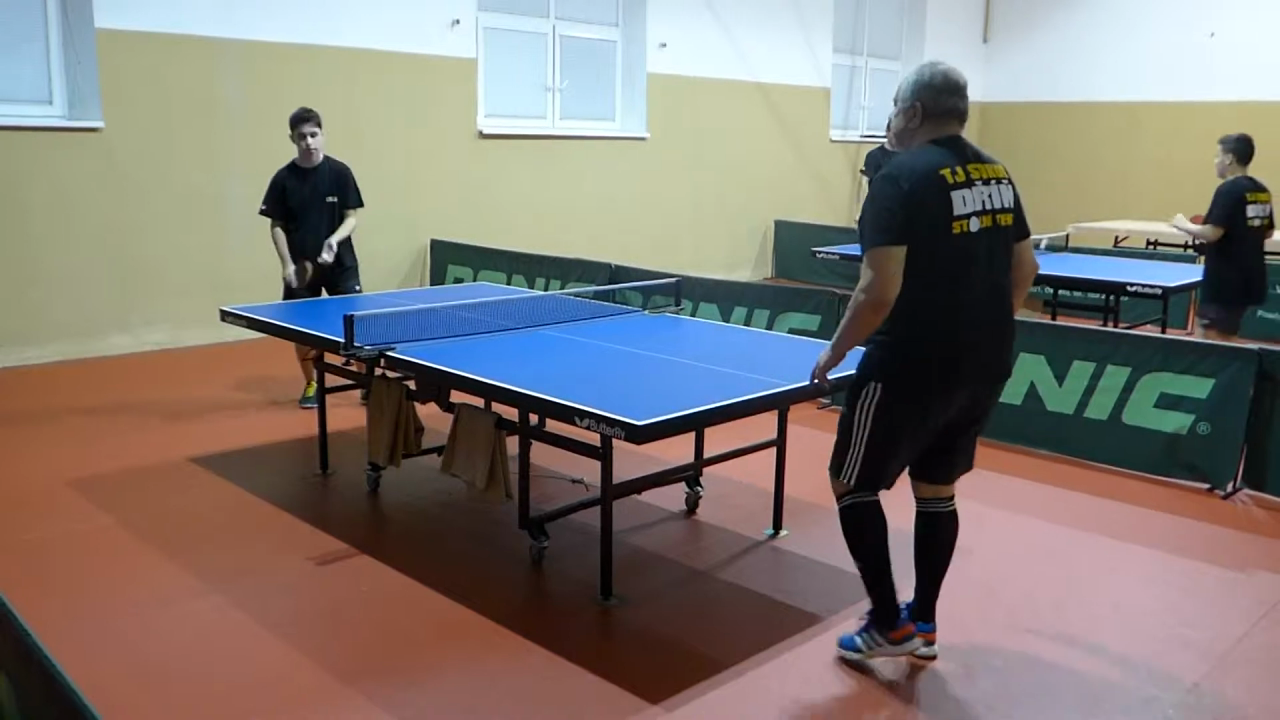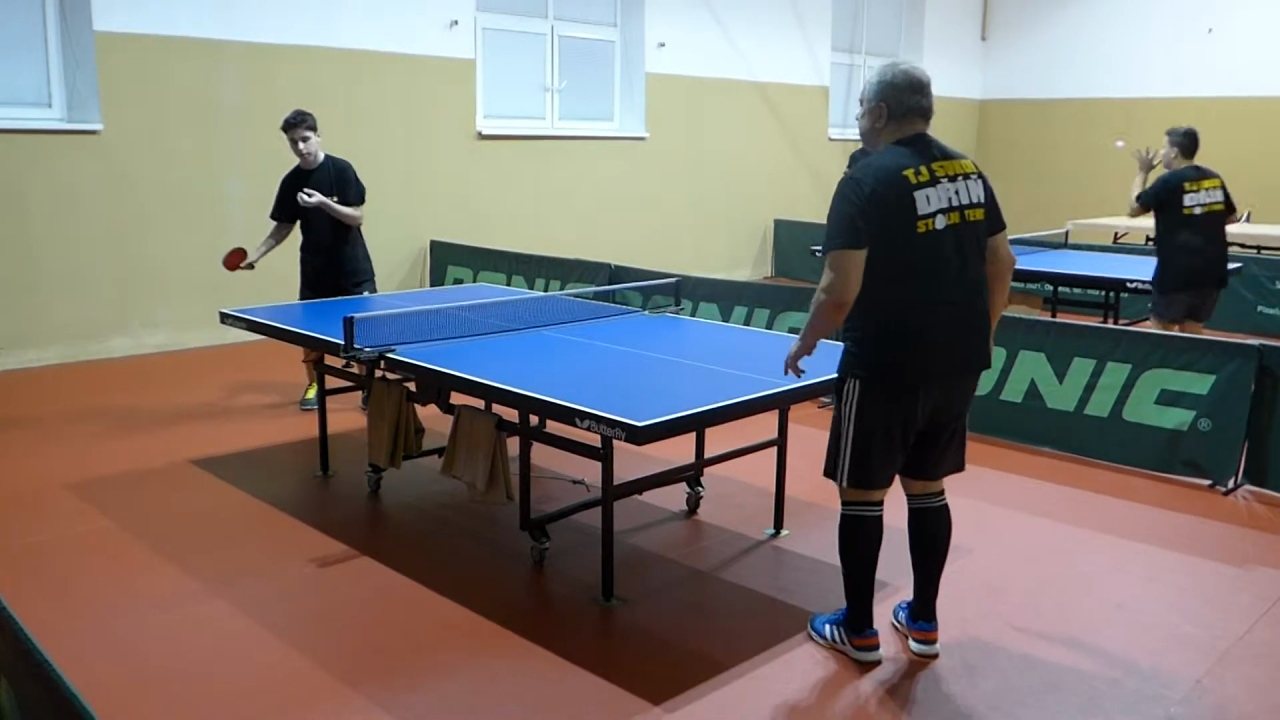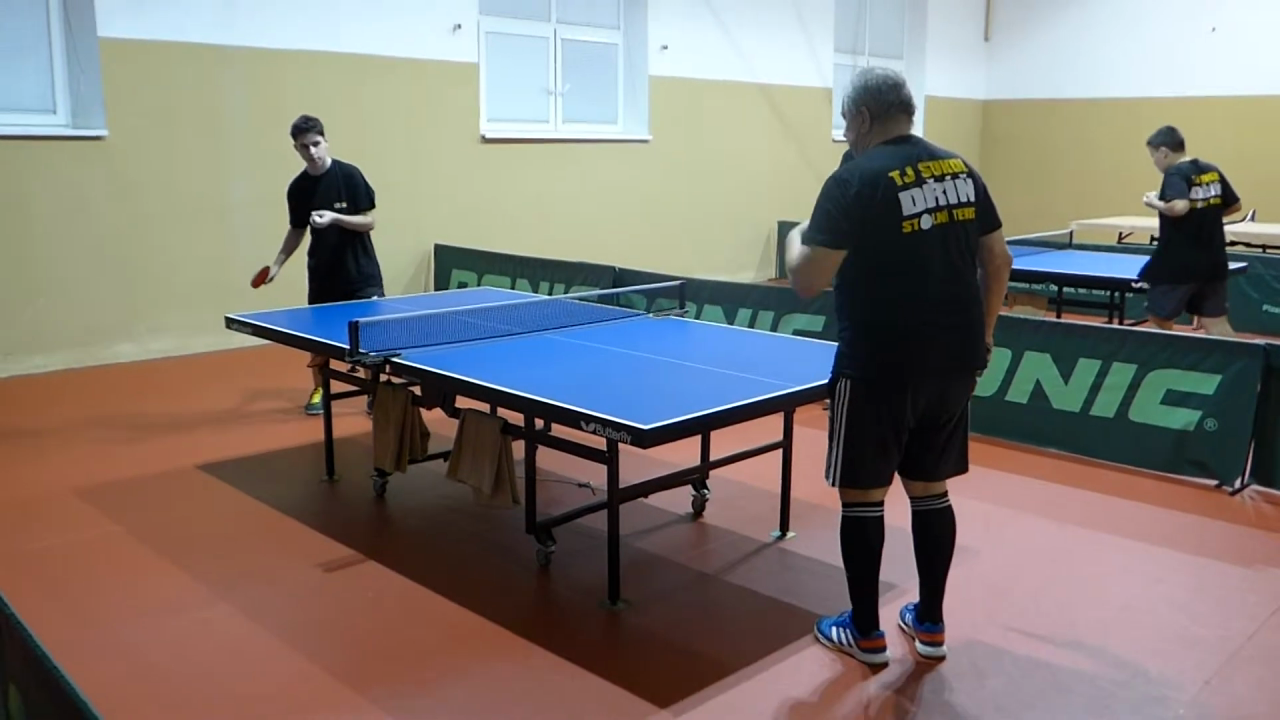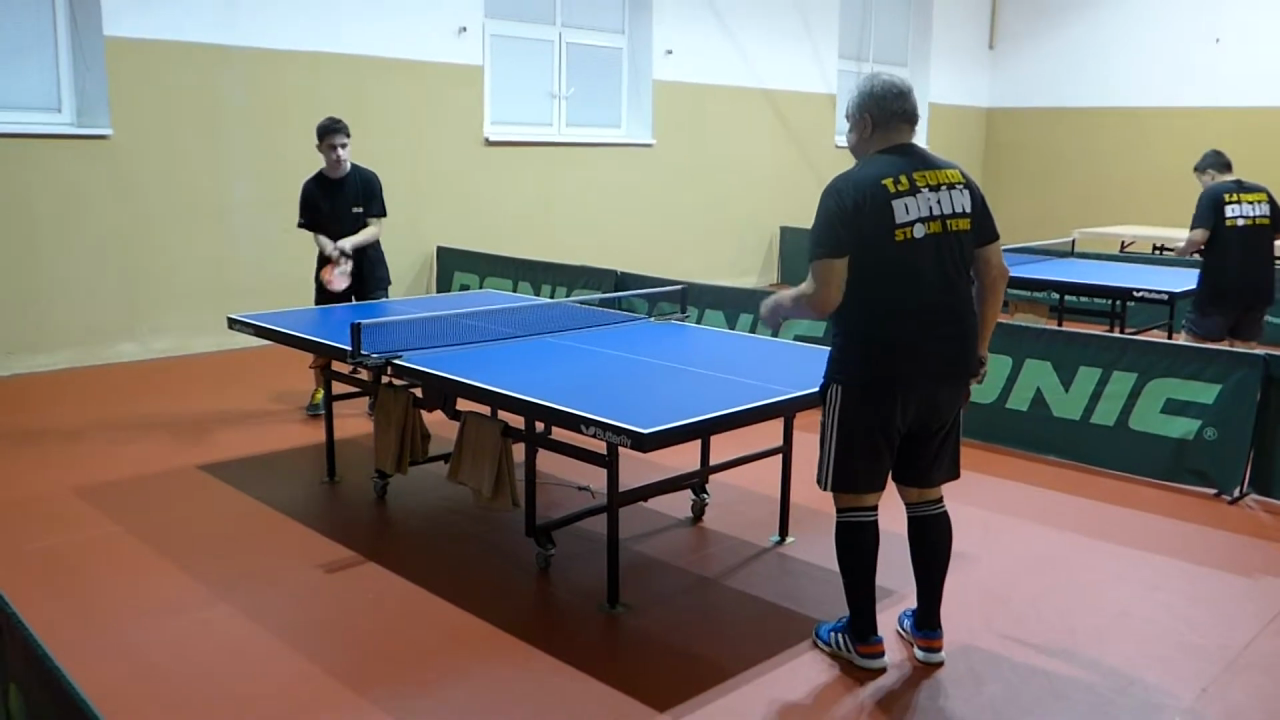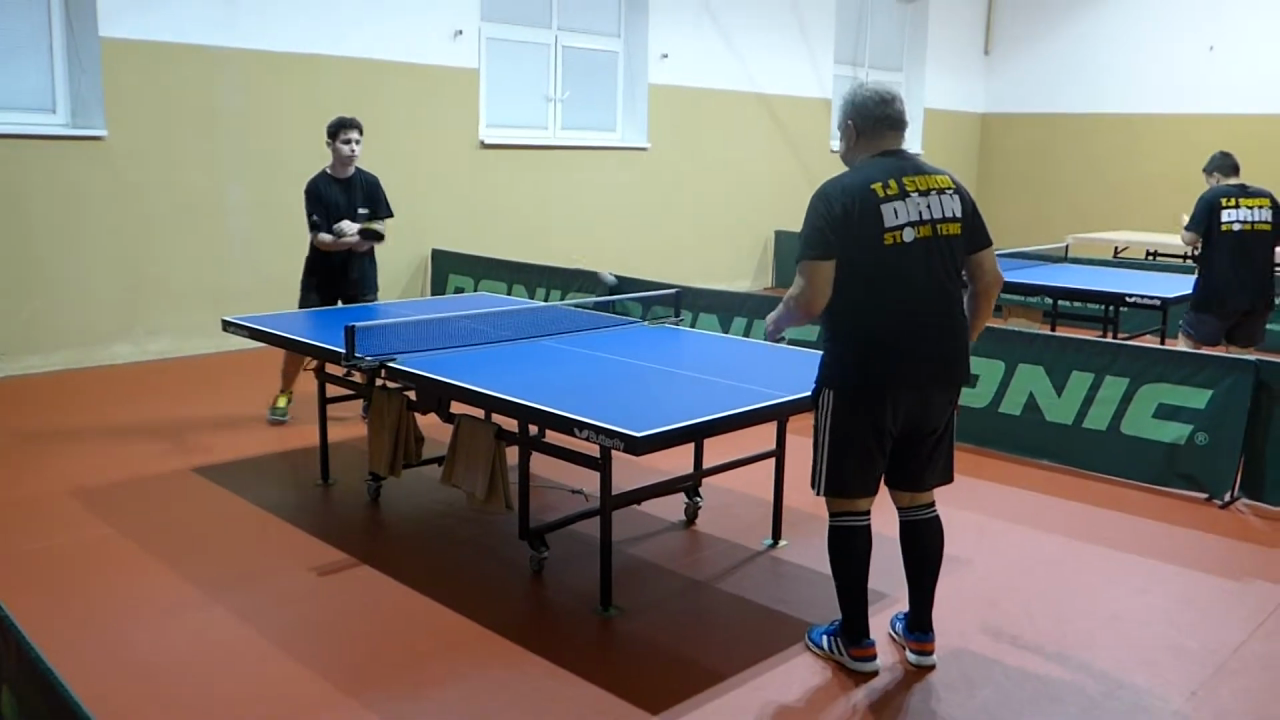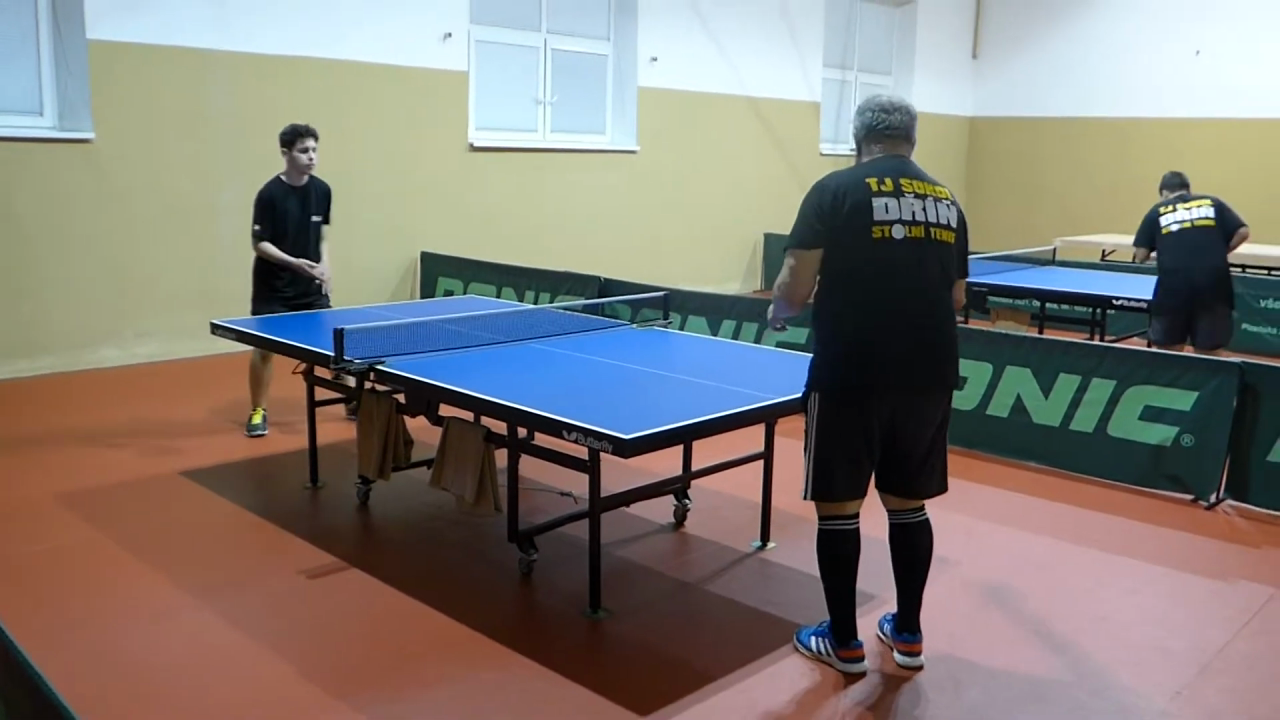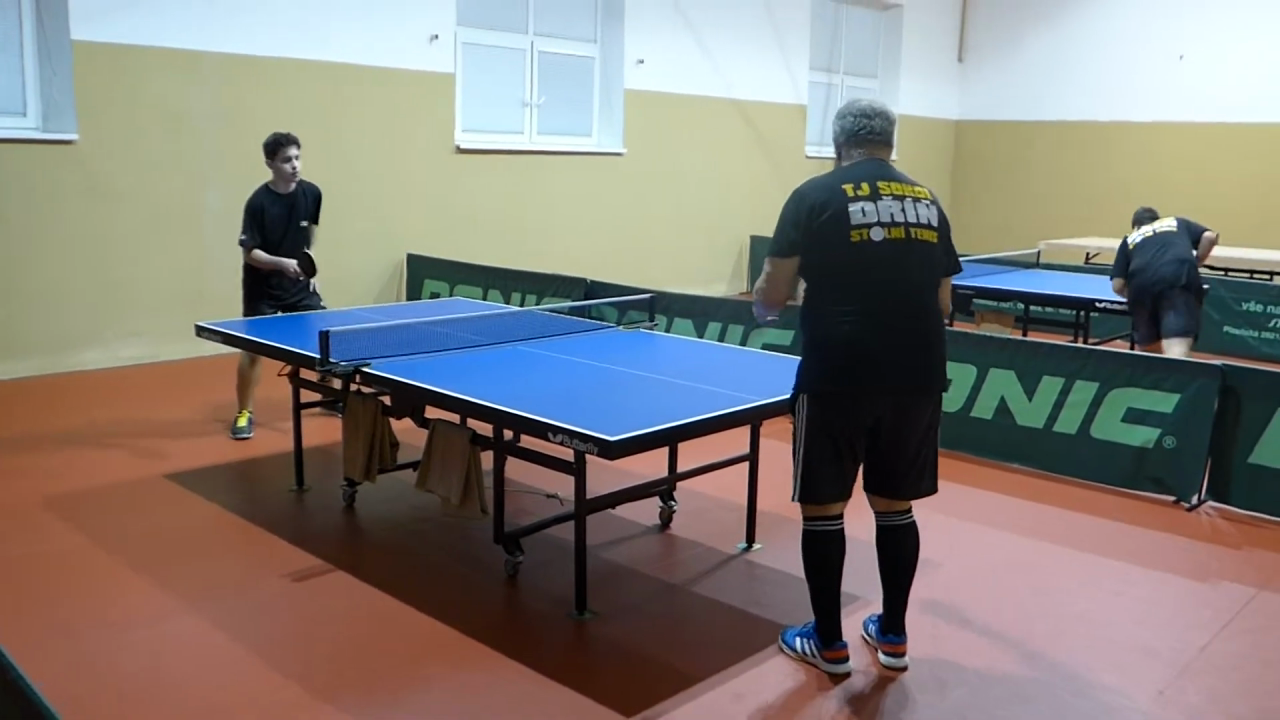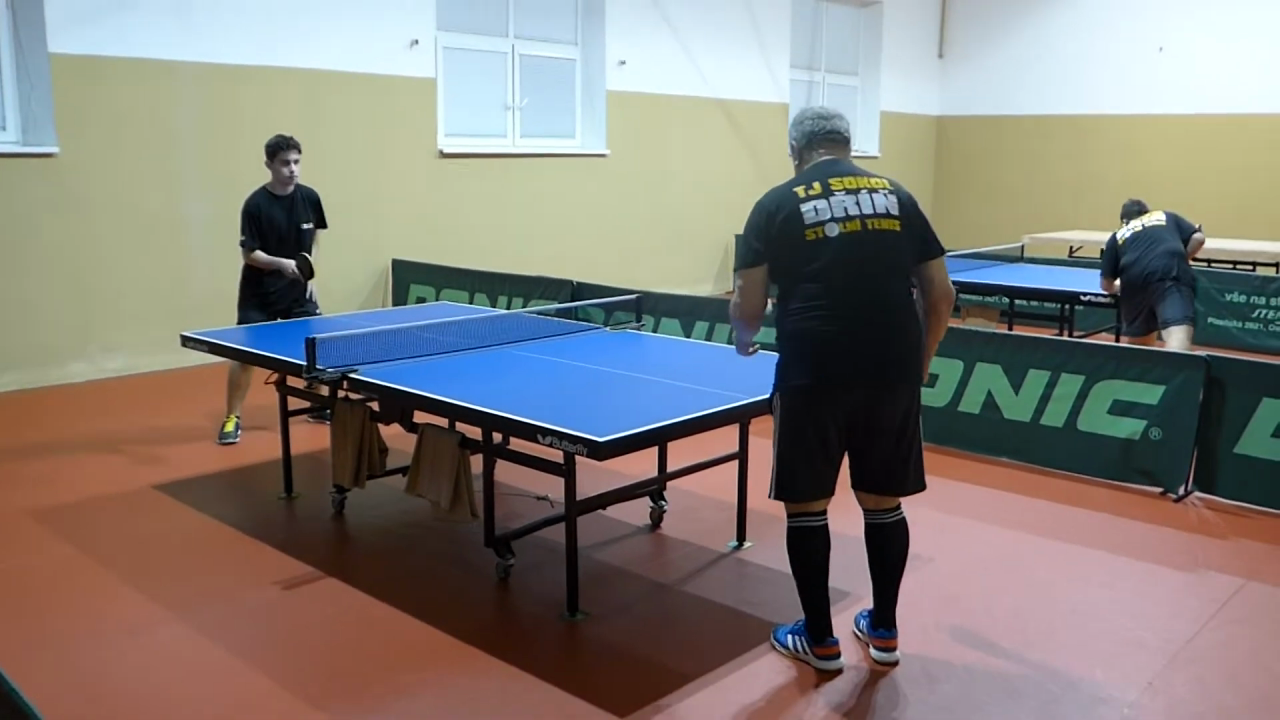
dt=0.4s
person 1, frame 1
left shoulder: (901, 177)
right shoulder: (997, 175)
left elbow: (878, 291)
right elbow: (1023, 270)
left wrist: (834, 351)
left hip: (908, 369)
right hip: (981, 368)
left knee: (853, 485)
right knee: (936, 491)
left ankle: (888, 622)
right ankle: (922, 620)
person 1, frame 2
left shoulder: (867, 180)
right shoulder: (969, 172)
left elbow: (840, 291)
right elbow: (1001, 265)
left wrist: (804, 343)
right wrist: (978, 337)
left hip: (885, 368)
right hip: (956, 364)
left knee: (861, 494)
right knee: (927, 488)
left ankle: (857, 629)
right ankle: (924, 620)
person 1, frame 3
left shoulder: (854, 180)
right shoulder: (961, 170)
left elbow: (808, 279)
right elbow: (998, 262)
left wrist: (796, 241)
right wrist: (981, 337)
left hip: (878, 367)
right hip: (951, 363)
left knee: (862, 495)
right knee: (930, 489)
left ankle: (865, 631)
right ankle: (930, 622)
person 1, frame 4
left shoulder: (850, 189)
right shoulder: (959, 181)
left elbow: (824, 296)
right elbow: (994, 274)
left wrist: (778, 304)
right wrist: (977, 351)
left hip: (870, 374)
right hip: (943, 372)
left knee: (856, 500)
right knee: (926, 495)
left ankle: (862, 637)
right ankle: (928, 628)
person 1, frame 5
left shoulder: (839, 194)
right shoulder: (950, 187)
left elbow: (812, 298)
right elbow: (988, 279)
left wrist: (776, 321)
right wrist: (959, 341)
left hip: (862, 377)
right hip: (936, 375)
left knee: (848, 504)
right knee: (917, 499)
left ankle: (854, 640)
right ankle: (920, 631)
person 1, frame 6
left shoulder: (835, 190)
right shoulder: (947, 202)
left elbow: (795, 287)
left wrist: (777, 313)
left hip: (850, 376)
right hip: (928, 376)
left knee: (838, 506)
right knee: (907, 502)
left ankle: (843, 641)
right ankle: (907, 633)
person 1, frame 7
left shoulder: (815, 196)
right shoulder: (929, 203)
left elbow: (772, 293)
right elbow: (942, 303)
left wrist: (761, 309)
left hip: (837, 376)
right hip: (917, 376)
left knee: (823, 508)
right knee: (894, 504)
left ankle: (828, 642)
right ankle: (893, 634)
person 1, frame 8
left shoulder: (777, 204)
right shoulder: (896, 195)
left elbow: (748, 306)
right elbow: (941, 295)
left wrist: (744, 338)
right wrist: (920, 361)
left hip: (813, 374)
right hip: (891, 371)
left knee: (806, 504)
right knee: (882, 502)
left ankle: (819, 638)
right ankle: (883, 629)
person 2, frame 1
left shoulder: (340, 172)
right shoulder: (283, 178)
left elbow: (351, 217)
right elbow: (276, 225)
left wrist: (335, 240)
right wrist: (287, 262)
left hip: (340, 264)
right hip: (301, 267)
right ankle: (311, 384)
person 2, frame 2
left shoulder: (341, 170)
right shoulder: (291, 181)
left elbow: (357, 217)
right elbow: (283, 226)
left wrist: (323, 202)
right wrist: (256, 254)
left hip: (353, 267)
right hip: (314, 269)
left ankle: (369, 388)
right ankle: (313, 385)
person 2, frame 3
left shoulder: (349, 175)
right shoulder: (297, 188)
left elbow: (369, 222)
right elbow: (297, 230)
left wrist: (334, 218)
right wrist: (277, 264)
left hip: (360, 272)
right hip: (322, 274)
left ankle: (375, 392)
right ankle: (319, 390)
person 2, frame 4
left shoulder: (367, 180)
right shoulder: (312, 188)
left elbow: (375, 229)
right elbow: (317, 234)
left wrist: (349, 242)
right wrist: (331, 250)
left hip: (369, 272)
left ankle: (377, 395)
right ankle: (320, 390)
person 2, frame 5
left shoulder: (370, 183)
right shoulder: (316, 186)
left elbow: (381, 228)
right elbow: (319, 240)
left wrist: (356, 227)
right wrist: (348, 242)
left hip: (360, 275)
right hip: (320, 276)
left ankle: (371, 398)
right ankle: (284, 395)
person 2, frame 6
left shoulder: (321, 190)
right shoulder: (269, 194)
right elbow: (259, 244)
left wrist: (324, 262)
right wrist: (293, 262)
left hip: (311, 284)
right hip: (273, 285)
right knee: (264, 347)
left ankle: (353, 401)
right ankle: (258, 411)
person 2, frame 7
left shoulder: (311, 193)
right shoulder: (258, 202)
right elbow: (250, 253)
right wrist: (282, 263)
left hip: (298, 282)
right hip: (262, 286)
right knee: (253, 349)
right ankle: (244, 413)
person 2, frame 8
left shoulder: (310, 197)
right shoulder: (255, 204)
right elbow: (248, 254)
right wrist: (281, 263)
left hip: (298, 288)
right hip: (259, 292)
left ankle: (318, 406)
right ankle: (232, 419)
person 3, frame 1
left shoulder: (1229, 190)
right shoulder: (1262, 191)
left elbow: (1212, 233)
right elbow: (1268, 231)
left wrist: (1185, 225)
left hip: (1227, 280)
right hip: (1248, 277)
left knee: (1217, 339)
right knee: (1206, 332)
person 3, frame 2
left shoulder: (1170, 181)
right shoulder: (1214, 178)
left elbow: (1134, 209)
right elbow: (1231, 217)
left wrist: (1142, 172)
left hip: (1178, 268)
right hip: (1212, 267)
left knee: (1159, 327)
right knee: (1192, 329)
person 3, frame 3
left shoulder: (1175, 174)
right shoulder: (1212, 171)
left elbow: (1179, 207)
right elbow: (1235, 206)
left wrist: (1155, 203)
left hip: (1177, 265)
right hip: (1212, 263)
left knee: (1159, 321)
right knee: (1217, 325)
person 3, frame 4
left shoulder: (1212, 194)
right shoulder: (1262, 192)
left elbow: (1199, 235)
left wrist: (1186, 248)
left hip: (1220, 286)
right hip: (1258, 287)
left knee: (1190, 341)
right knee: (1245, 347)
person 3, frame 5
left shoulder: (1212, 197)
left elbow: (1189, 239)
left wrist: (1186, 224)
left hip: (1217, 292)
right hip: (1257, 293)
left knee: (1188, 345)
right knee: (1241, 354)
person 3, frame 6
left shoulder: (1157, 211)
right shoulder: (1212, 203)
left elbow: (1140, 256)
right elbow: (1242, 232)
left wrist: (1159, 249)
right wrist: (1217, 252)
left hip: (1173, 288)
right hip: (1213, 286)
right knee: (1210, 356)
person 3, frame 7
left shoulder: (1130, 238)
right shoulder: (1178, 222)
left elbow: (1117, 285)
right elbow: (1209, 237)
left wrist: (1131, 295)
right wrist: (1195, 263)
left hip: (1142, 283)
right hip: (1180, 279)
left knee: (1149, 351)
right knee: (1177, 352)
person 3, frame 8
left shoulder: (1117, 235)
right shoulder: (1167, 216)
left elbow: (1106, 284)
right elbow: (1198, 238)
left wrist: (1117, 288)
left hip: (1134, 278)
right hip: (1171, 274)
left knee: (1140, 344)
right knee: (1178, 342)
